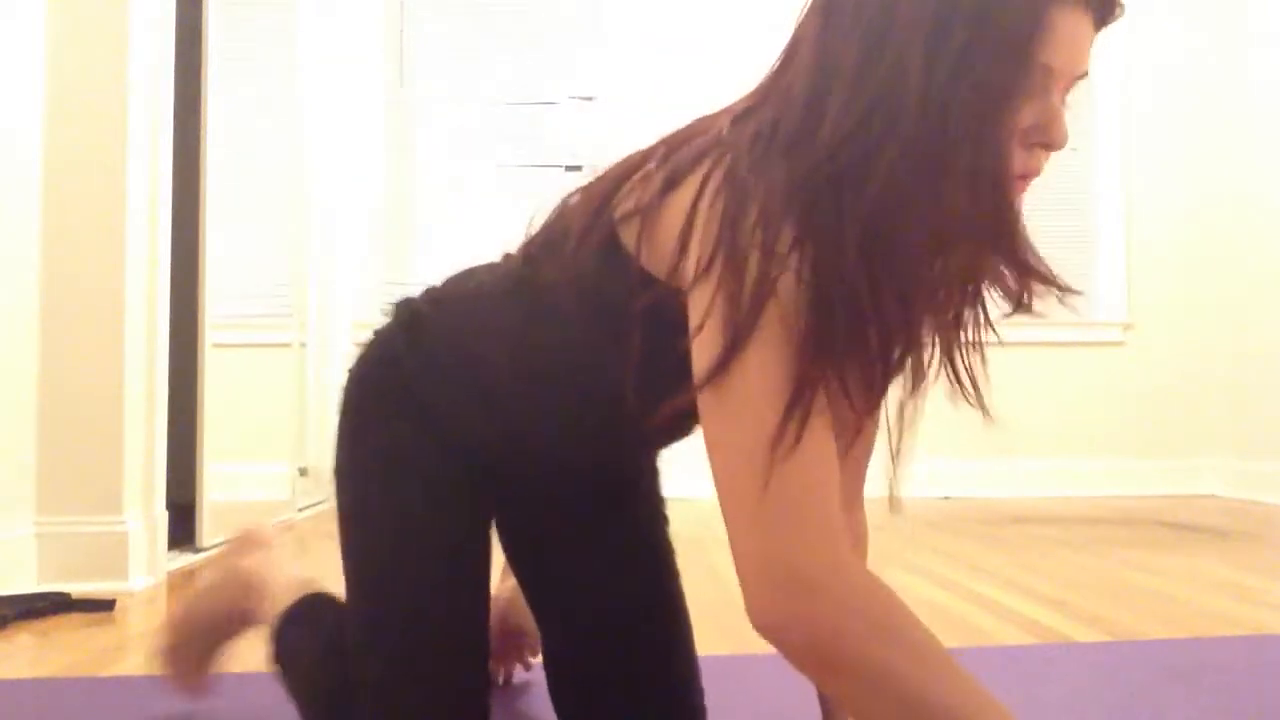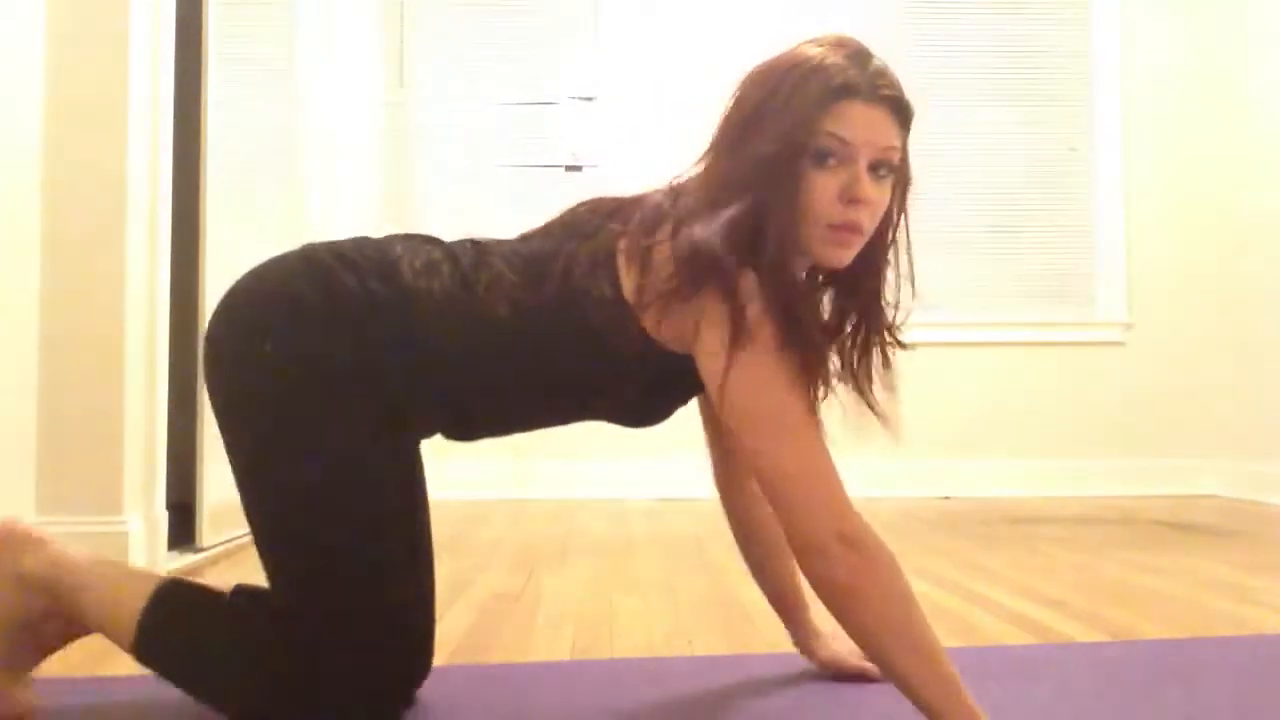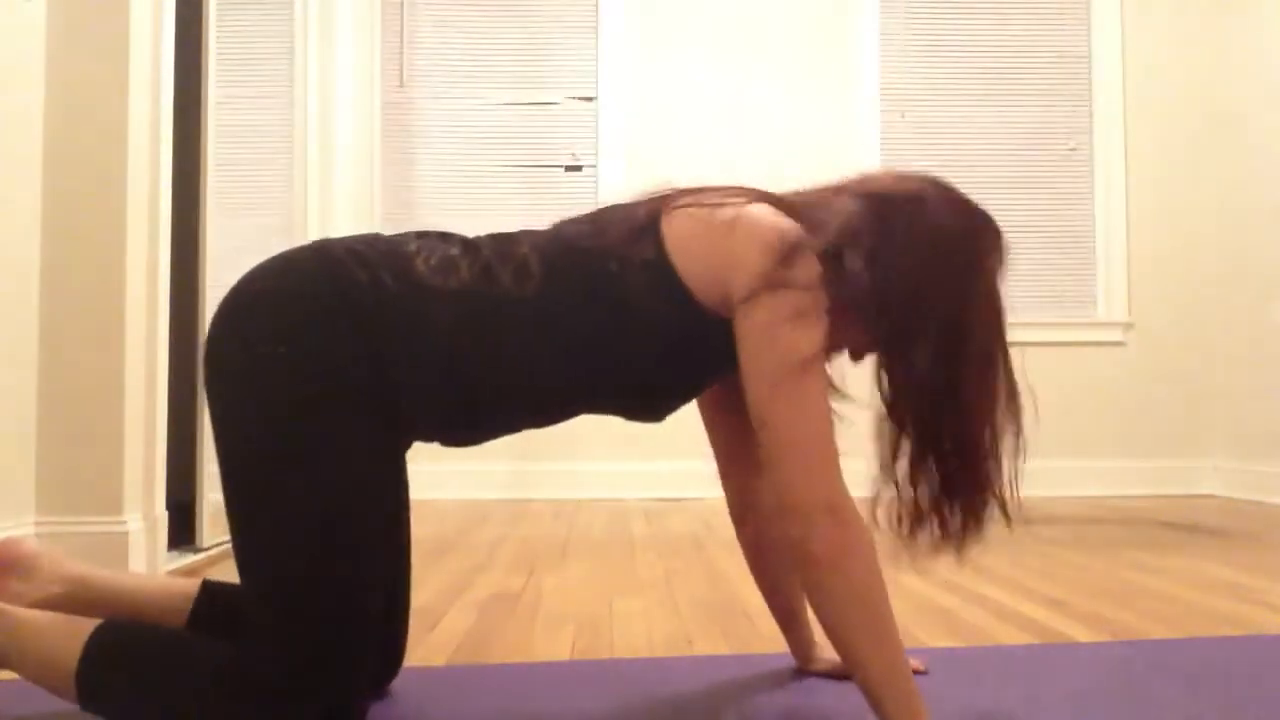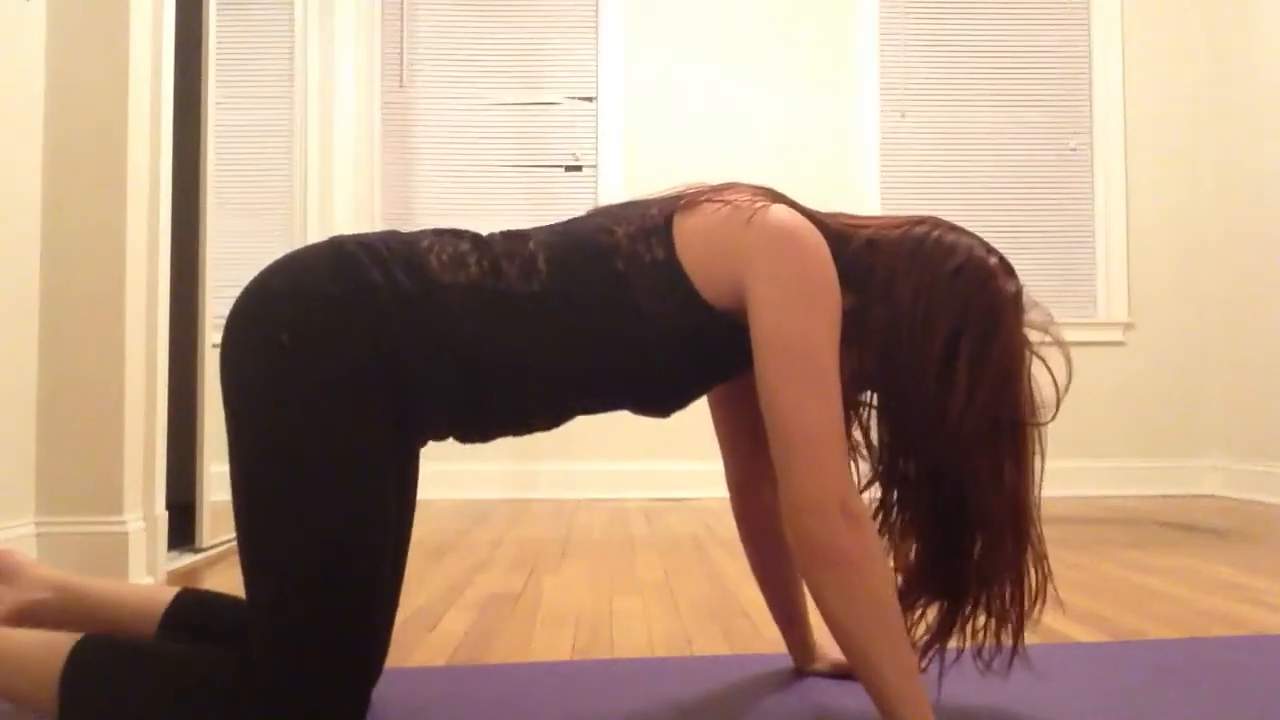
dt=1s
person 1, frame 1
left shoulder: (890, 235)
right shoulder: (749, 208)
left elbow: (824, 515)
right elbow: (799, 589)
right hip: (423, 411)
left ankle: (507, 611)
right ankle: (266, 585)
person 1, frame 2
left shoulder: (755, 277)
right shoulder: (720, 276)
left elbow: (746, 483)
right elbow: (836, 543)
left wrist: (812, 638)
left hip: (346, 350)
right hip: (297, 341)
left ankle: (86, 588)
person 1, frame 3
left shoulder: (744, 272)
right shoulder: (778, 258)
left elbow: (754, 489)
right elbow: (817, 517)
left hip: (340, 352)
right hip: (301, 346)
person 1, frame 4
left shoulder: (752, 296)
right shoulder: (788, 253)
left elbow: (761, 489)
right elbow: (821, 516)
left hip: (363, 353)
right hip: (318, 338)
